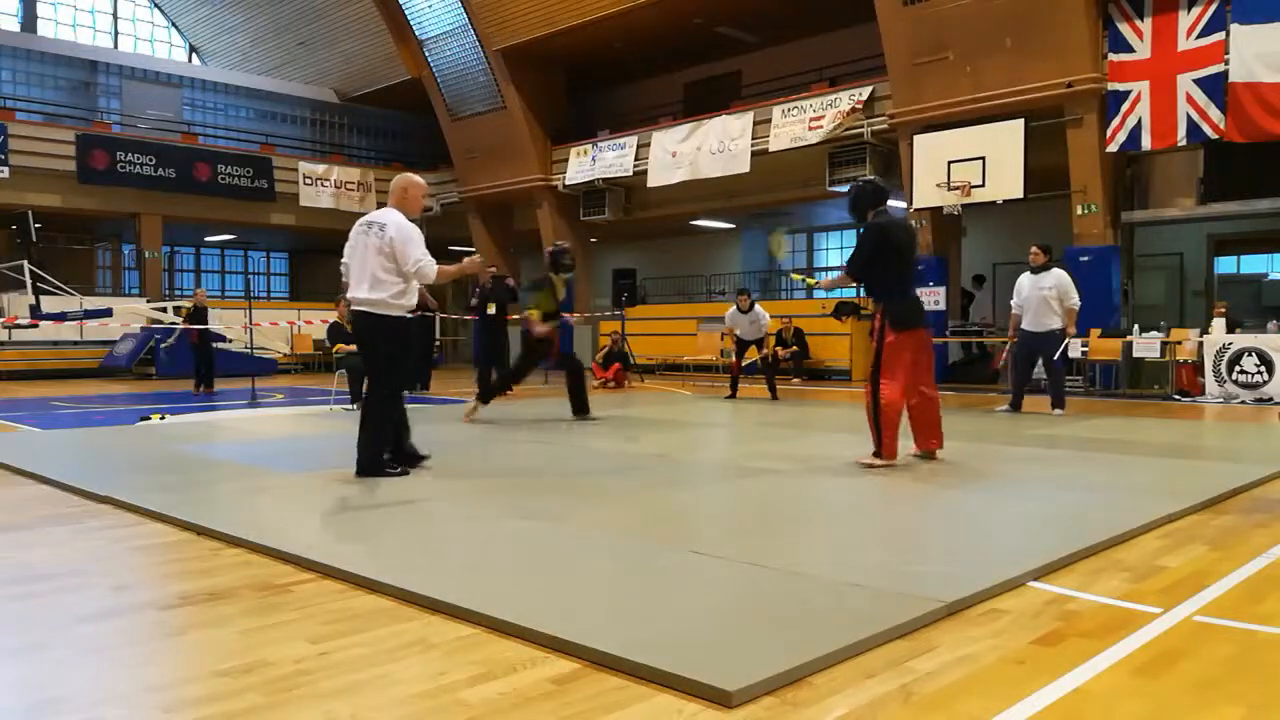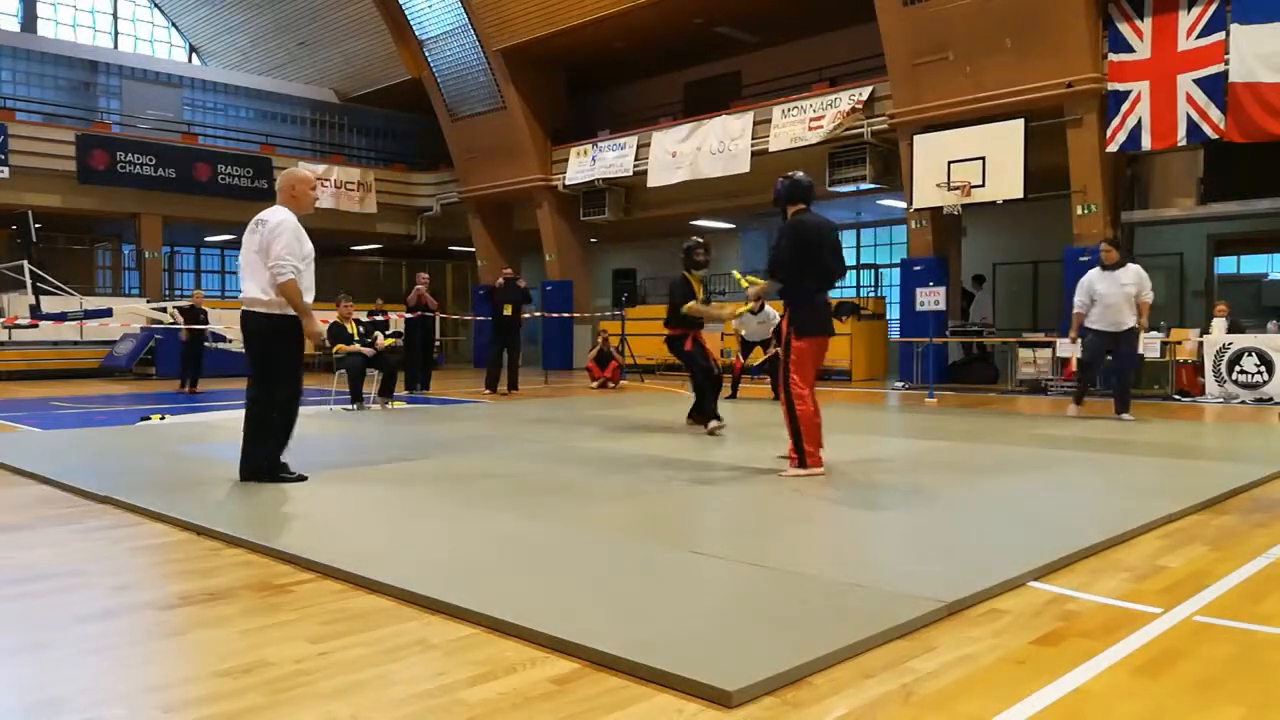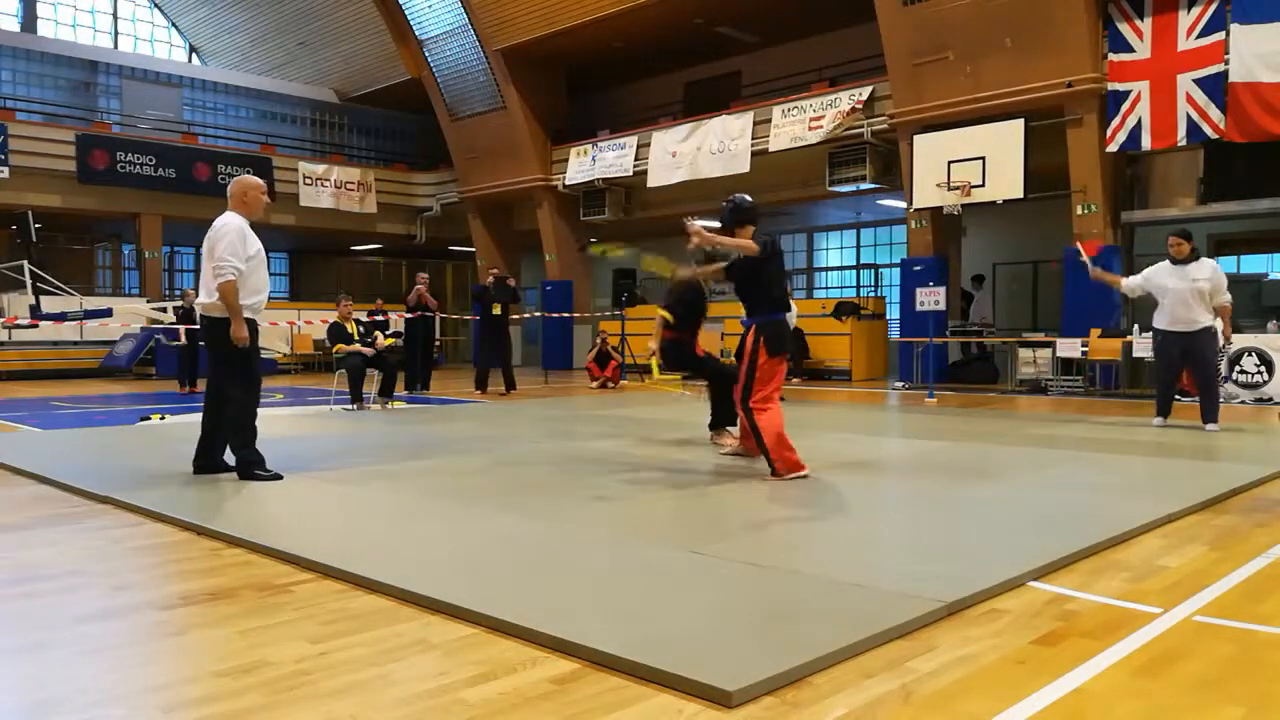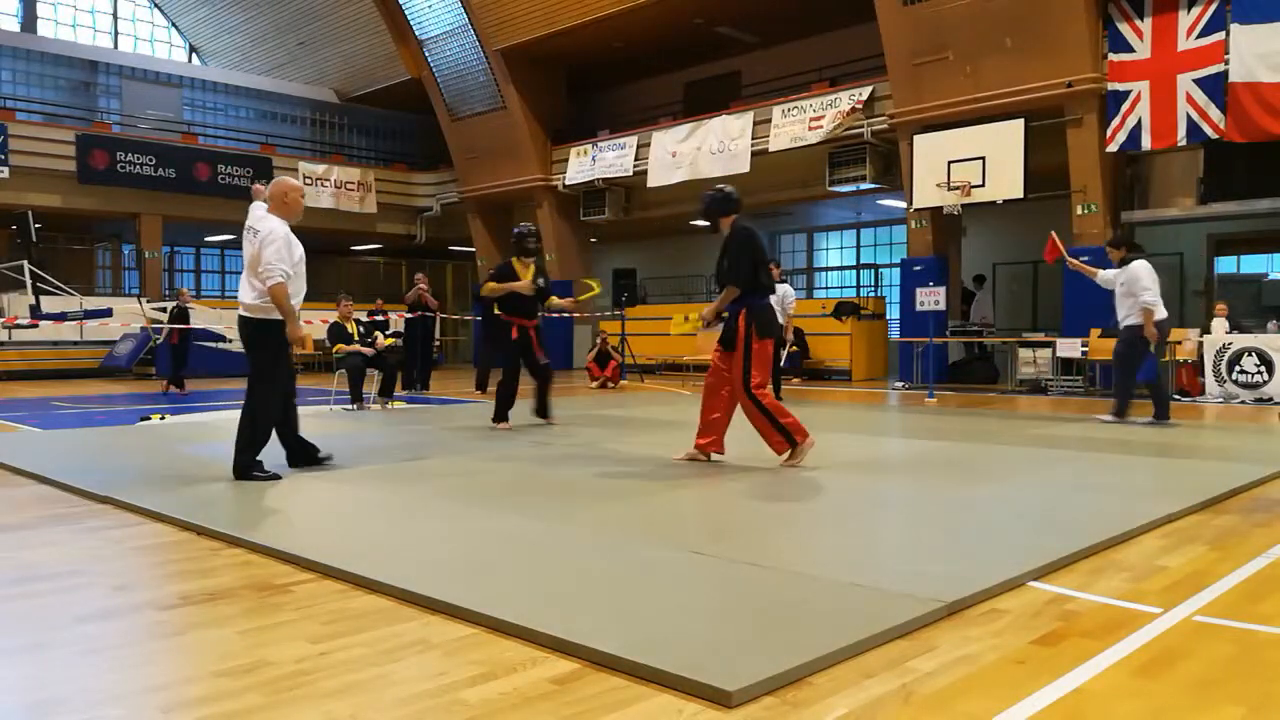
dt=1s
person 1, frame 1
left shoulder: (363, 223)
right shoulder: (403, 228)
left elbow: (347, 270)
right elbow: (426, 272)
left wrist: (353, 303)
right wrist: (462, 269)
left hip: (362, 314)
right hip: (387, 318)
left knee: (387, 385)
right knee: (384, 389)
left ankle: (400, 451)
right ankle: (371, 460)
person 1, frame 2
left shoulder: (260, 220)
right shoulder: (286, 222)
right elbow: (285, 277)
right wrist: (308, 318)
left hip: (253, 315)
right hip: (277, 318)
left knee: (261, 391)
right knee: (286, 391)
left ankle: (254, 464)
right ankle: (270, 464)
person 1, frame 3
left shoulder: (232, 226)
right shoulder: (233, 226)
right elbow: (226, 278)
right wrist: (238, 322)
left hip: (220, 320)
right hip: (230, 322)
left knee: (222, 389)
right knee: (243, 389)
left ankle: (208, 457)
right ankle: (248, 461)
person 1, frame 4
left shoulder: (258, 218)
right shoulder: (277, 231)
left elbow: (259, 204)
right elbow: (274, 281)
left wrist: (259, 196)
right wrist: (292, 322)
left hip: (259, 319)
right hip: (266, 321)
left knee: (282, 387)
right knee: (264, 392)
left ankle: (299, 451)
right ankle: (246, 463)
person 2, frame 1
left shoulder: (875, 229)
right shoulder: (903, 226)
left elbow: (856, 272)
left wrist: (829, 283)
left hip: (892, 313)
right hip: (912, 308)
left knee: (883, 382)
right knee: (920, 381)
left ankle: (885, 451)
right ankle: (929, 444)
person 2, frame 2
left shoulder: (792, 226)
right shoulder: (826, 226)
left elbow: (780, 273)
right elbow: (838, 270)
left wrist: (758, 290)
left hip: (800, 314)
right hip: (820, 311)
left knee: (795, 386)
right knee: (805, 383)
left ankle: (807, 460)
right ankle: (810, 446)
person 2, frame 3
left shoulder: (765, 244)
right shoulder: (746, 256)
left elbow: (752, 249)
right elbow: (730, 270)
left wrist: (707, 238)
right wrist: (699, 271)
left hip: (766, 333)
right hip: (764, 330)
left knee: (756, 400)
right knee: (748, 392)
left ankle: (788, 464)
right ankle: (747, 443)
person 2, frame 4
left shoulder: (742, 234)
right shoulder: (735, 237)
left elbow: (738, 284)
left wrist: (713, 309)
right wrist: (717, 312)
left hip: (754, 321)
right hip: (741, 319)
left knee: (749, 387)
right knee: (717, 383)
left ankle: (797, 440)
right ankle: (705, 446)
person 3, frame 1
left shoulder: (562, 283)
right shoulder: (543, 283)
right elbow: (531, 309)
left wrist: (563, 317)
right wrist: (537, 326)
left hip: (552, 335)
right hip: (536, 336)
left knee: (575, 368)
right knee: (518, 372)
left ankle: (581, 411)
right ankle: (479, 402)
person 3, frame 2
left shoulder: (699, 282)
right shoulder: (680, 283)
left elbow: (704, 305)
right elbow: (687, 307)
left wrist: (719, 310)
right wrist: (719, 313)
left hip: (695, 337)
right hip: (679, 338)
left knee: (715, 376)
right knee: (703, 372)
left ankle: (696, 417)
right ankle: (711, 420)
person 3, frame 3
left shoulder: (695, 286)
right shoulder: (689, 284)
right elbow: (663, 313)
right wrist: (655, 341)
left hip: (685, 345)
right hip: (679, 346)
left knee: (725, 374)
right knee: (725, 375)
left ankle: (719, 428)
right ankle: (718, 430)
person 3, frame 4
left shoulder: (540, 272)
right shoulder: (505, 269)
left elbow: (548, 300)
right elbow: (486, 289)
left wrist: (563, 304)
right wrist: (514, 286)
left hip: (531, 329)
right hip: (511, 327)
left knee: (543, 372)
right knee: (511, 373)
left ankle: (542, 411)
right ankle: (500, 417)
person 4, frame 1
left shoulder: (1059, 276)
right shoulder: (1023, 278)
left elbow: (1072, 303)
right elbow: (1017, 307)
left wrist: (1071, 325)
right wrist: (1011, 329)
left hip: (1052, 332)
right hip: (1027, 332)
left knee: (1055, 370)
right knee: (1020, 368)
left ankle: (1058, 406)
right ankle: (1014, 404)
person 4, frame 2
left shoulder: (1135, 271)
right shoulder: (1092, 276)
left elbow: (1145, 296)
right elbow: (1080, 305)
left wrist: (1143, 318)
right wrist: (1074, 330)
left hip: (1126, 331)
right hip: (1096, 331)
left knee: (1124, 372)
right knee: (1088, 367)
left ankle: (1122, 410)
right ankle: (1076, 402)
person 4, frame 3
left shoulder: (1210, 267)
right shoulder: (1159, 270)
left elbow: (1221, 300)
right elbow: (1131, 284)
left wrist: (1226, 326)
right wrist: (1103, 277)
left hip: (1201, 332)
right hip: (1167, 333)
left knee: (1207, 376)
right knee: (1166, 376)
left ankle: (1210, 420)
right ankle: (1161, 414)
person 4, frame 4
left shoulder: (1137, 267)
right shoulder: (1125, 270)
left elbow: (1148, 300)
right elbow: (1105, 277)
left wrist: (1149, 326)
right wrist: (1079, 266)
left hip: (1141, 328)
right hip: (1138, 327)
left knee: (1123, 368)
left ankle: (1119, 413)
right ankle: (1162, 414)
